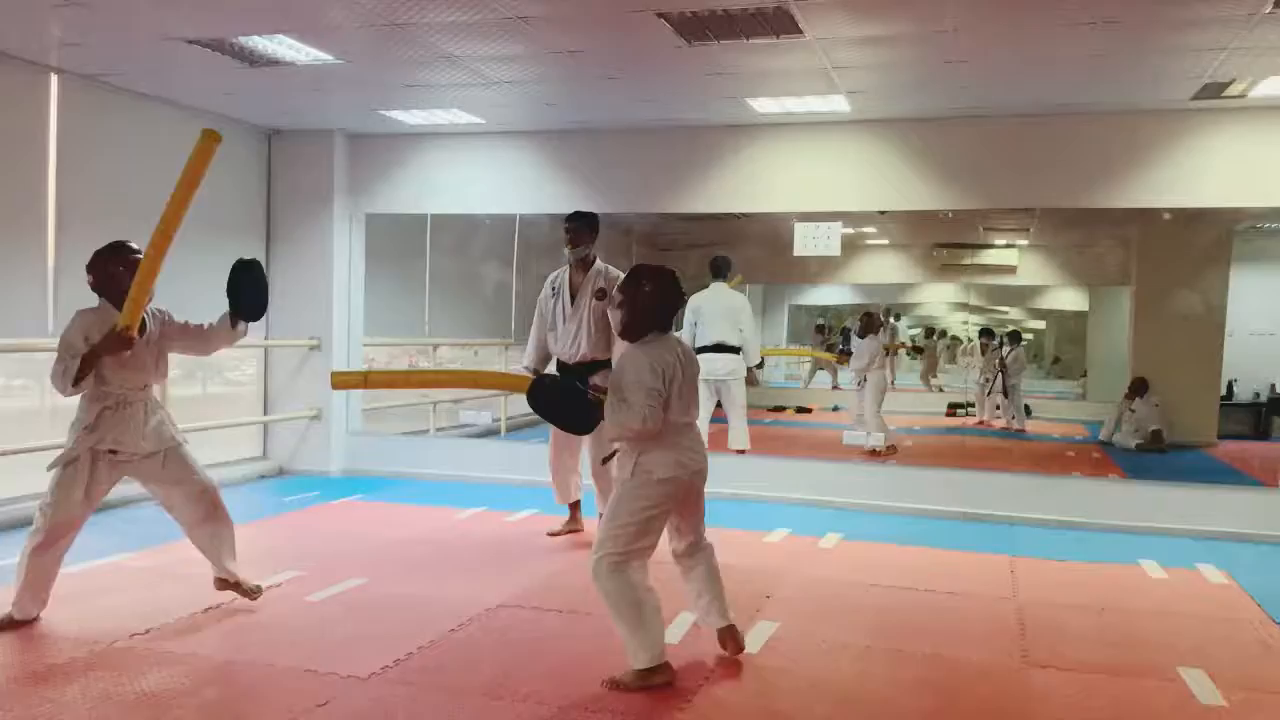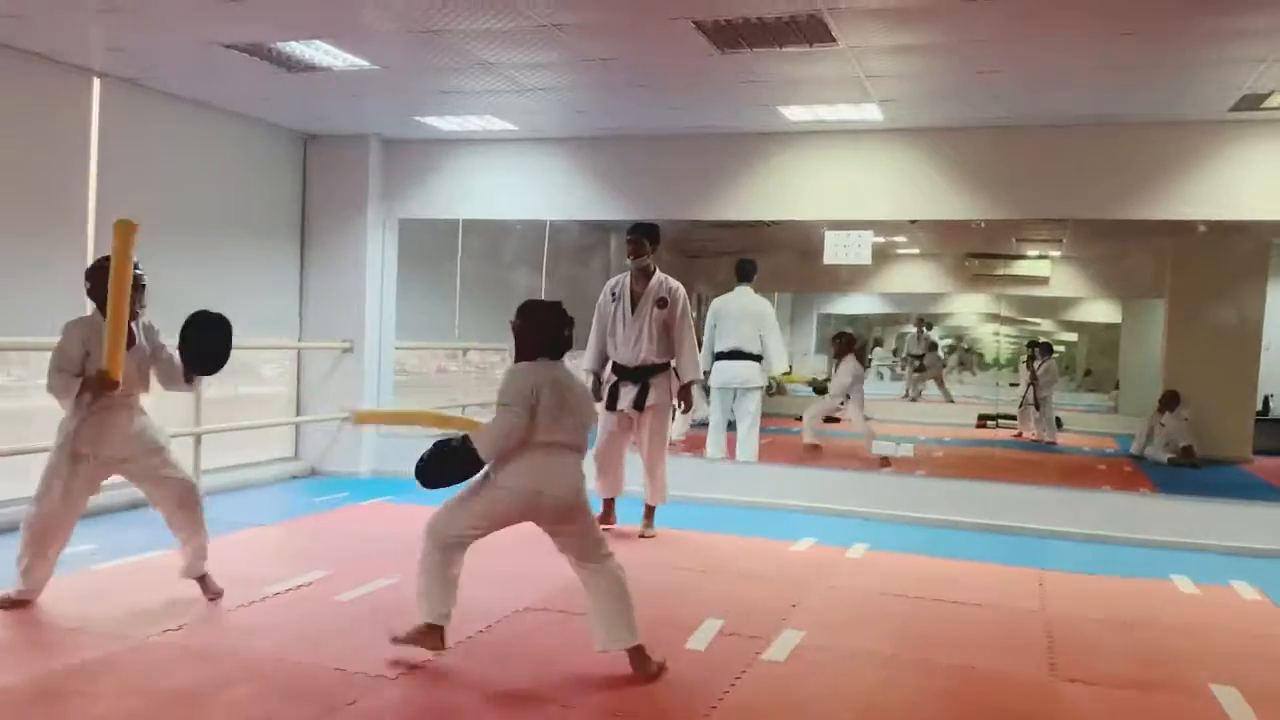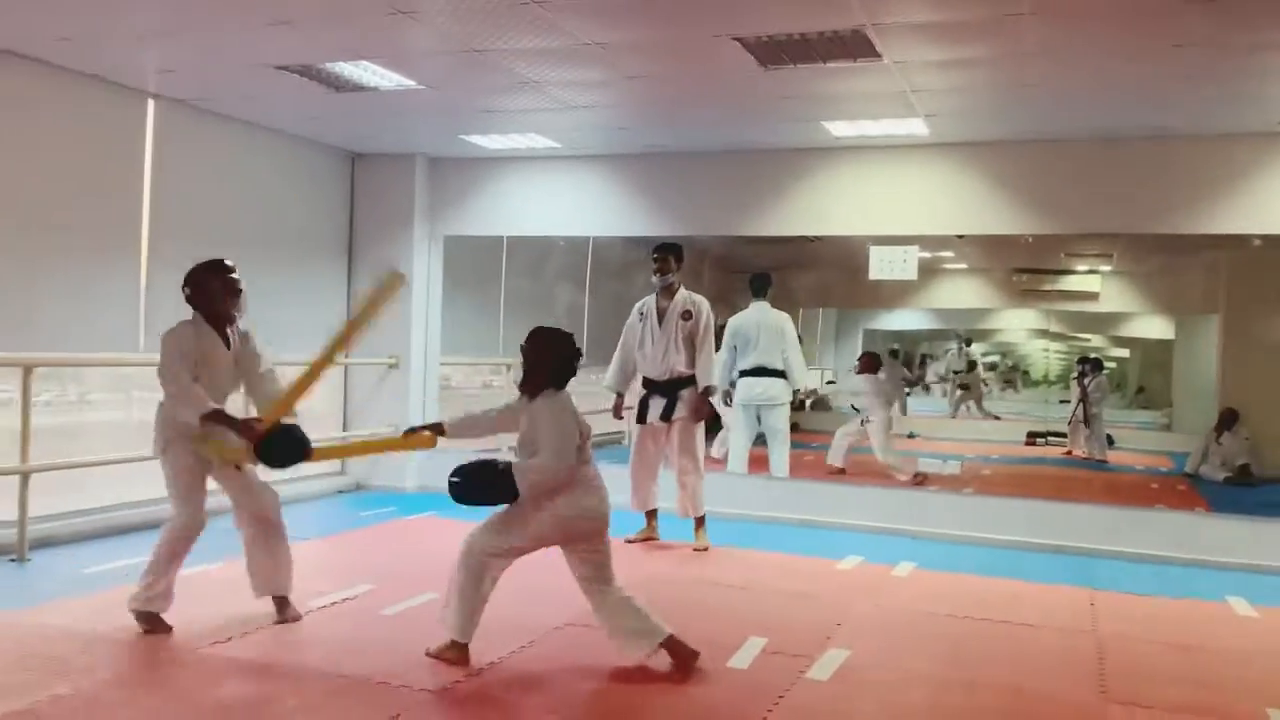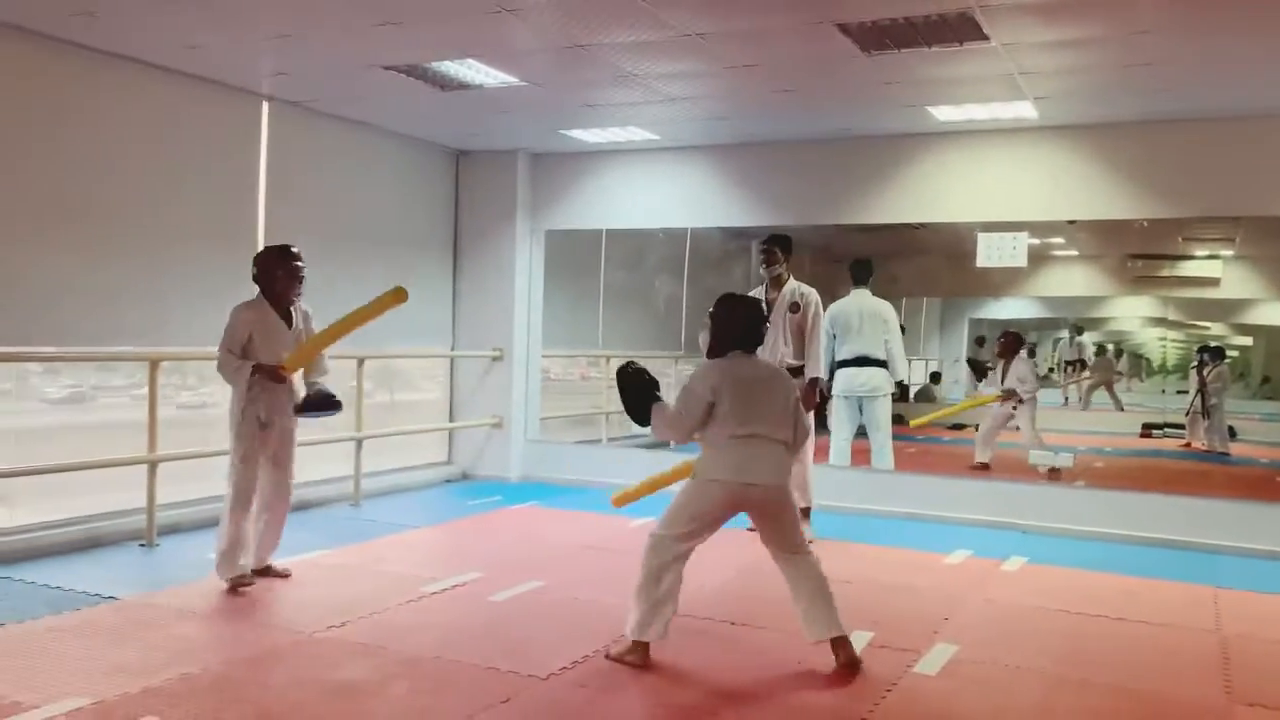
dt=0.7s
person 1, frame 1
left shoulder: (642, 358)
right shoulder: (679, 350)
left elbow: (636, 421)
left hip: (654, 471)
right hip: (690, 463)
left knee: (614, 568)
right knee: (692, 548)
left ankle: (653, 665)
right ankle: (726, 628)
person 1, frame 2
left shoulder: (522, 375)
right shoulder: (578, 388)
left elbow: (508, 428)
left wrist: (471, 448)
left hip: (514, 483)
right hip: (564, 488)
left knee: (442, 530)
right knee: (598, 564)
left ankle: (432, 627)
right ankle: (637, 655)
person 1, frame 3
left shoulder: (550, 409)
right shoulder: (534, 402)
left elbow: (556, 467)
right elbow: (496, 418)
left wrist: (510, 477)
right wrist: (440, 428)
left hip: (557, 510)
right hip: (590, 510)
left knee: (478, 553)
right knee: (602, 589)
left ankle: (457, 645)
right ankle: (672, 646)
person 1, frame 4
left shoulder: (712, 372)
right shoulder: (781, 377)
left elbow: (678, 427)
right elbow: (800, 435)
left wrist: (650, 404)
left hip: (721, 476)
right hip: (771, 480)
left knee: (665, 547)
right knee: (797, 558)
left ankle: (639, 643)
right ankle: (840, 645)
person 2, frame 1
left shoulder: (157, 321)
right shoulder: (88, 323)
left elbow: (205, 341)
right elbow: (63, 381)
left wrist: (238, 317)
right wrist: (96, 352)
left hip: (151, 427)
right hip: (102, 431)
left knee: (202, 498)
right knee: (58, 517)
left ankle: (227, 572)
person 2, frame 2
left shoulder: (147, 333)
right shoulder: (79, 332)
left elbow: (172, 377)
right elbow: (58, 382)
left wrist: (191, 372)
right wrist: (90, 385)
left hip: (133, 431)
right hip: (86, 433)
left knee: (183, 494)
right knee: (49, 512)
left ankle: (197, 568)
person 2, frame 3
left shoulder: (241, 339)
right shoulder: (181, 336)
left elbow: (263, 385)
right elbow: (180, 393)
right wrist: (229, 422)
left hip: (219, 433)
right hip: (179, 433)
left knee: (260, 505)
right knee: (189, 516)
left ankle: (278, 589)
right ankle: (147, 602)
person 2, frame 4
left shoulder: (302, 316)
right shoulder: (247, 313)
left elbow: (313, 361)
right elbow: (226, 362)
left wrist: (315, 388)
right wrist: (261, 370)
left hip: (283, 409)
right hip: (253, 407)
left knee: (278, 490)
right knee: (244, 485)
left ankle: (259, 560)
right ankle: (233, 567)
person 3, frame 1
left shoulder: (613, 280)
right shoulder: (554, 281)
right elbow: (542, 329)
right wrist: (534, 374)
left hip: (598, 379)
right hip: (565, 378)
left knee: (600, 456)
right knee: (561, 453)
right ankle: (574, 517)
person 3, frame 2
left shoulder: (672, 290)
right shoulder: (613, 287)
left elbow: (683, 339)
right elbow: (600, 333)
left wrist: (686, 383)
right wrist: (596, 375)
left hip: (654, 382)
right hip: (619, 380)
left knee: (653, 454)
right knee: (606, 449)
left ankle: (649, 518)
right ankle: (608, 511)
person 3, frame 3
left shoulder: (697, 305)
right shoulder: (642, 307)
left elbow: (705, 351)
right elbow: (627, 351)
left wrist: (705, 393)
right wrist: (618, 394)
left hip: (683, 395)
right hip: (651, 396)
left knee: (688, 464)
right knee: (642, 464)
left ankle: (699, 528)
right ankle: (650, 526)
person 3, frame 4
left shoulder: (806, 295)
right shoulder: (753, 298)
left elbow: (815, 343)
left wrist: (813, 384)
left hip: (794, 383)
left knee: (798, 453)
left ankle: (804, 519)
person 4, frame 1
left shoulder: (696, 300)
right shoulder: (739, 299)
left elbow: (687, 335)
right elbow: (748, 334)
right wrist: (750, 362)
left hip: (705, 360)
right hip: (731, 360)
left knee: (700, 412)
right knee: (736, 411)
right ankle: (739, 450)
person 4, frame 2
left shoulder: (717, 303)
right shoulder: (763, 305)
left elbow: (708, 339)
right elbow: (771, 341)
left wrist: (707, 368)
right wrist: (774, 373)
left hip: (722, 367)
right hip: (750, 368)
left knee: (717, 421)
right knee: (748, 423)
left ankle: (715, 462)
person 4, frame 3
left shoulder: (736, 320)
right shoulder: (782, 319)
left elbow: (726, 358)
right elbow: (792, 355)
left wrist: (725, 386)
right wrist: (796, 386)
left hip: (746, 385)
right hip: (775, 386)
left knee: (740, 441)
right knee: (778, 442)
person 4, frame 4
left shoulder: (835, 309)
right shoulder: (884, 307)
left elbow: (826, 347)
right elbow: (894, 346)
left wrist: (825, 377)
right wrist: (897, 377)
left hip: (846, 376)
right hip: (876, 376)
left knee: (841, 436)
right knee: (880, 437)
